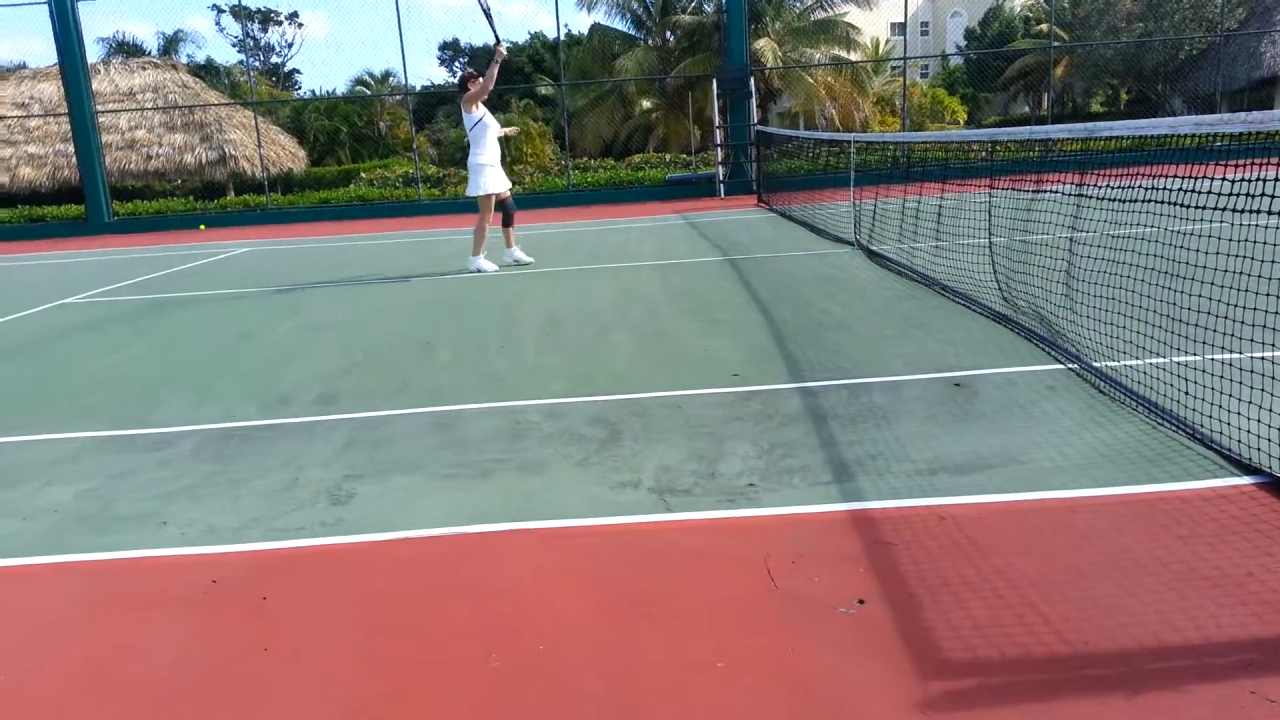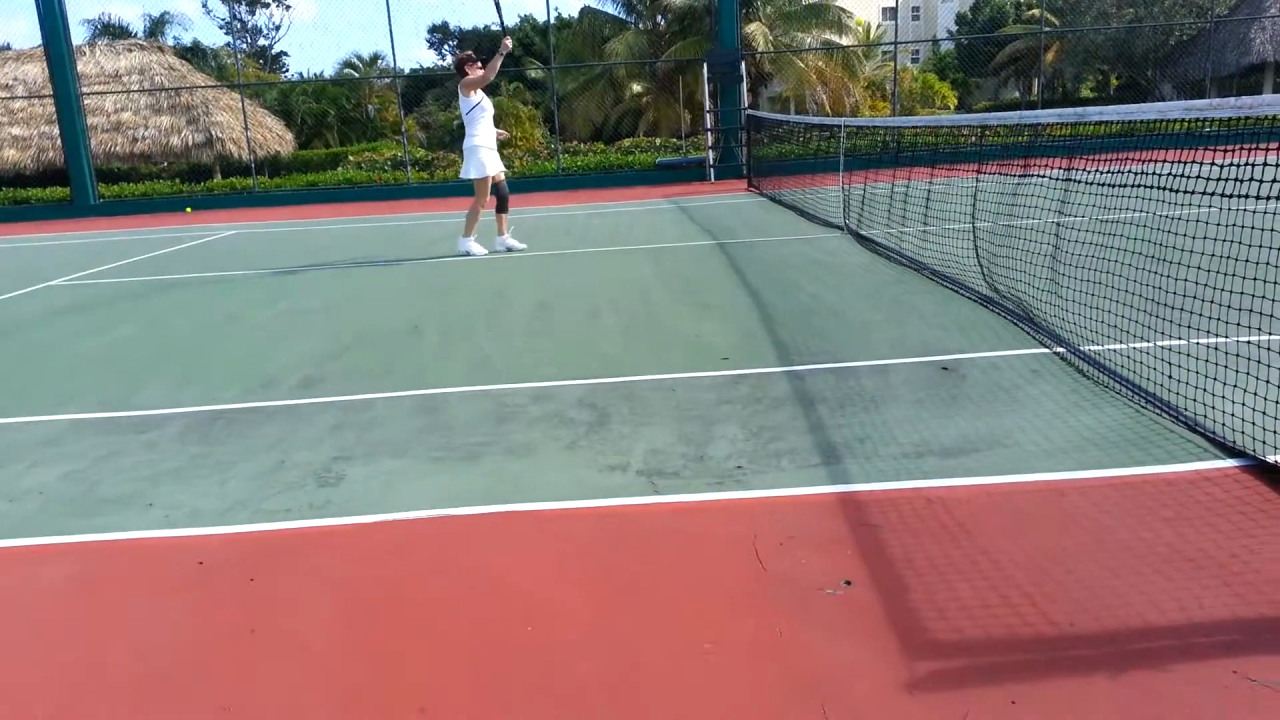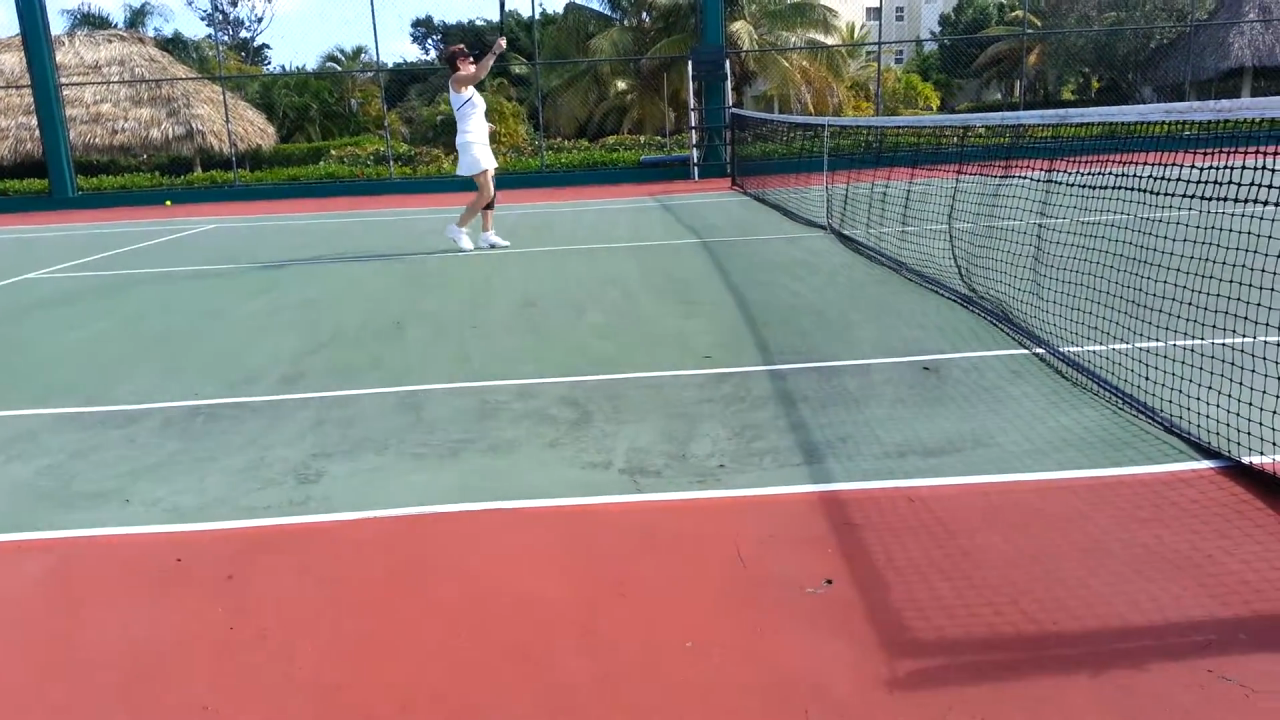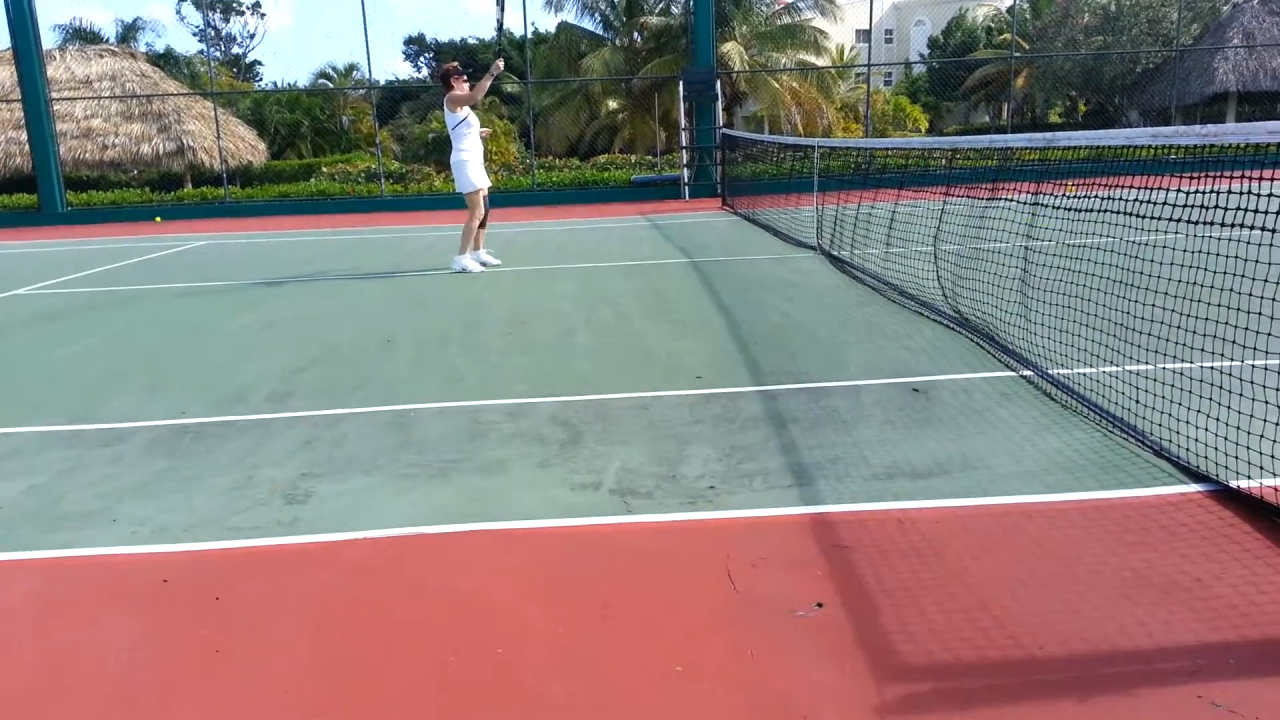
dt=0.2s
person 1, frame 1
left shoulder: (478, 108)
right shoulder: (468, 100)
right elbow: (487, 88)
left wrist: (504, 131)
right wrist: (496, 60)
left hip: (492, 165)
right hip: (482, 166)
left knee: (509, 208)
right knee: (486, 215)
left ankle: (511, 251)
right ankle: (476, 259)
person 1, frame 2
left shoulder: (476, 91)
right shoulder: (467, 84)
right elbow: (488, 76)
left wrist: (494, 131)
right wrist: (502, 52)
left hip: (488, 149)
right hip: (478, 149)
left knee: (503, 193)
right knee: (482, 199)
left ankle: (503, 238)
right ankle: (466, 241)
person 1, frame 3
left shoulder: (465, 86)
right shoulder: (457, 79)
right elbow: (479, 75)
left wrist: (483, 124)
right wrist: (494, 51)
left hip: (480, 144)
right hip: (471, 144)
left knee: (490, 191)
right knee: (486, 193)
left ankle: (487, 235)
right ankle: (458, 228)
person 1, frame 4
left shoulder: (459, 103)
right shoulder: (452, 99)
right elbow: (475, 96)
left wrist: (477, 132)
right wrist: (492, 73)
left hip: (473, 162)
right hip: (466, 162)
left knee: (482, 211)
right knee: (477, 213)
left ankle: (478, 253)
right ankle: (462, 258)
